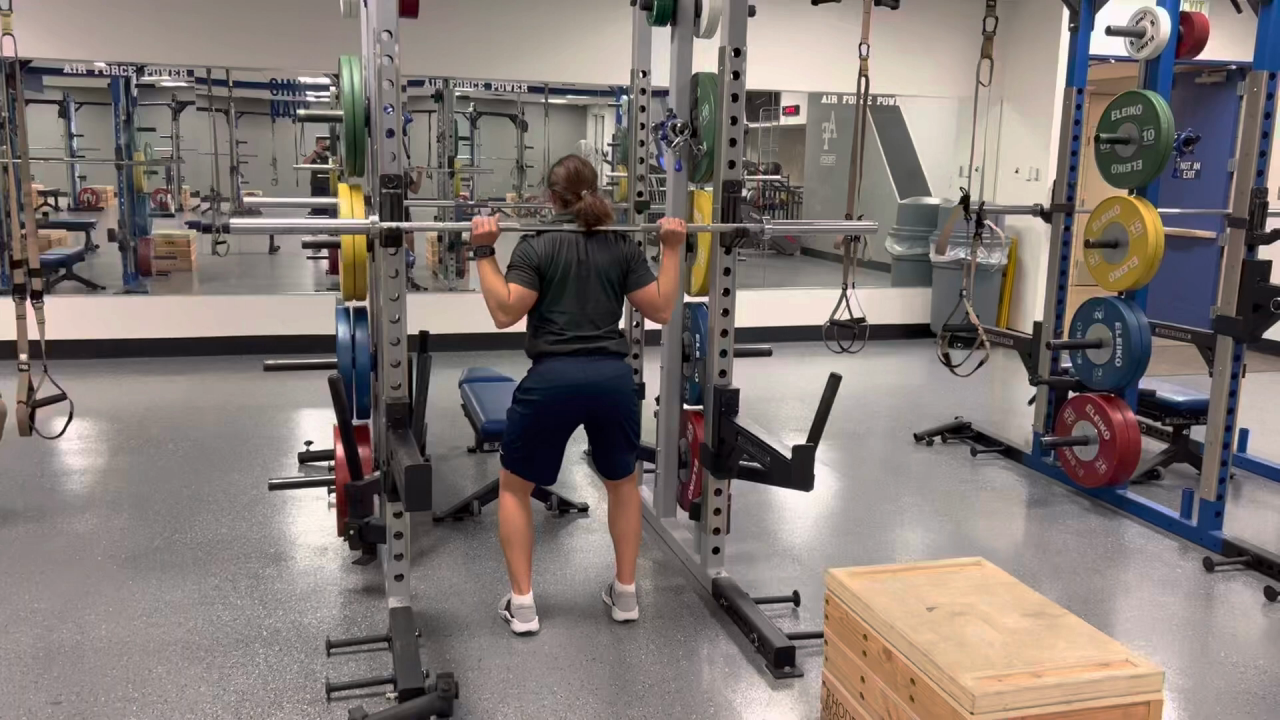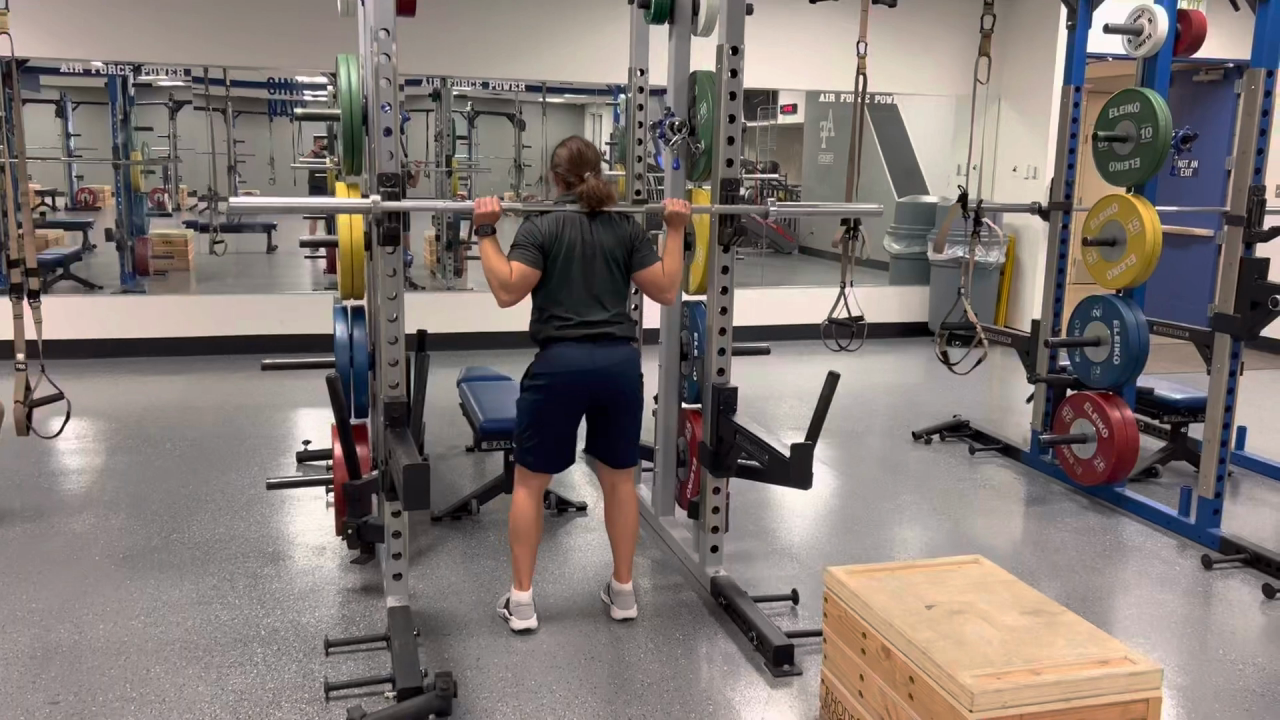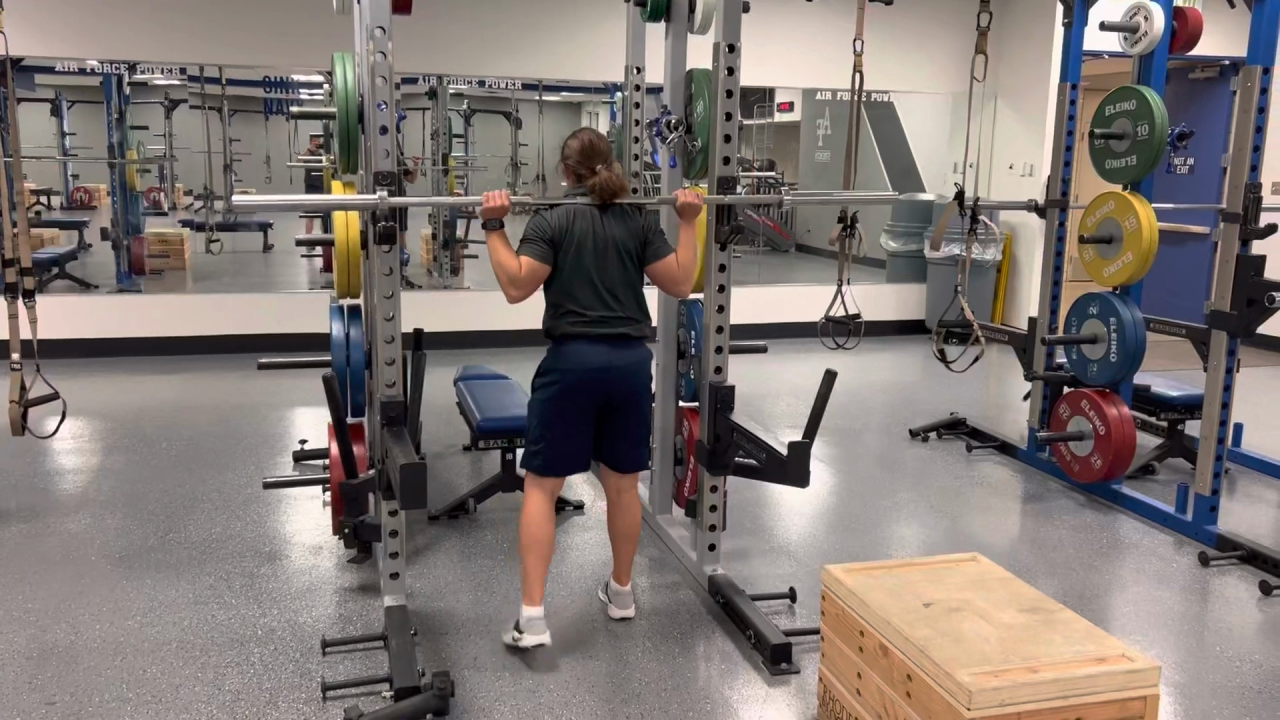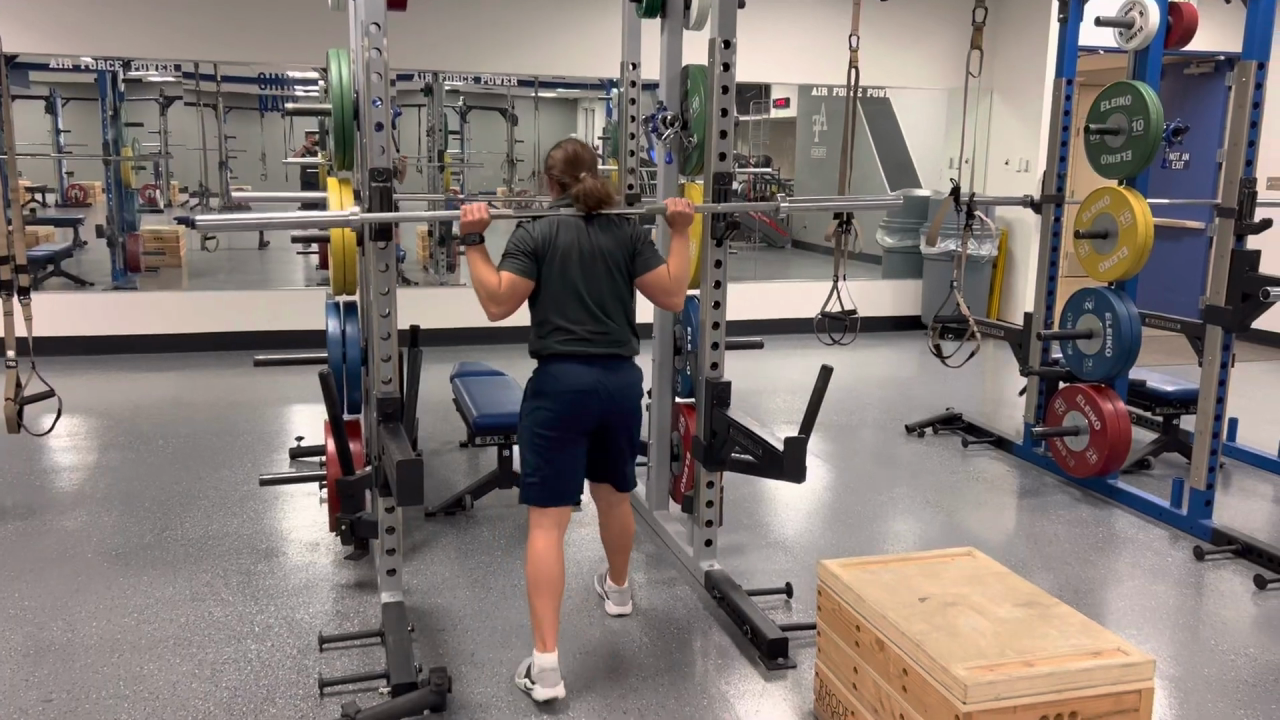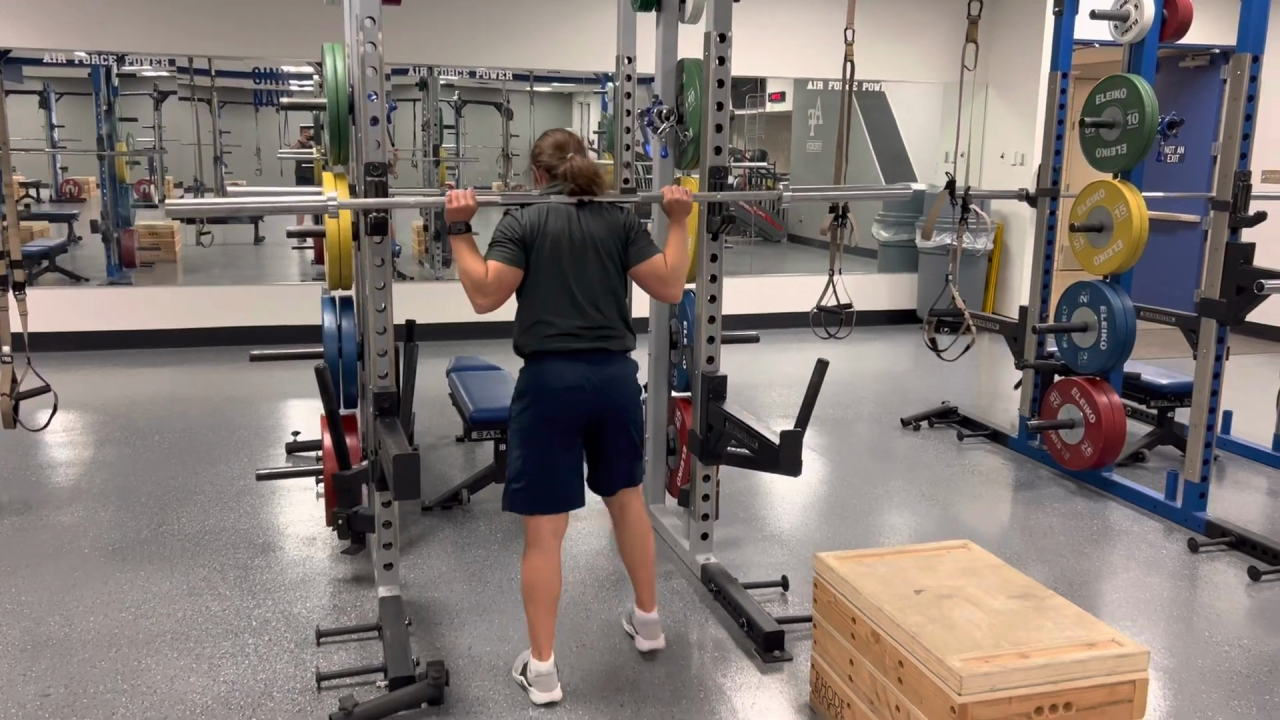
dt=0.3s
person 1, frame 1
left shoulder: (536, 246)
right shoulder: (623, 247)
left elbow: (505, 312)
right elbow: (661, 309)
left wrist: (484, 252)
right wrist: (672, 250)
left hip: (552, 381)
right hip: (613, 379)
left knee: (514, 488)
right knee: (623, 483)
left ankle: (522, 602)
right ankle: (625, 593)
person 1, frame 2
left shoulder: (540, 227)
right shoulder: (627, 227)
left elbow: (507, 290)
right elbow: (667, 290)
left wrist: (485, 231)
right wrist: (676, 231)
left hip: (559, 365)
right hip: (620, 363)
left knee: (531, 483)
right knee: (620, 481)
left ankle: (521, 600)
right ankle: (622, 590)
person 1, frame 3
left shoulder: (551, 220)
right shoulder: (639, 220)
left elbow: (516, 286)
right elbow: (680, 283)
left wrist: (493, 225)
right wrist: (688, 222)
left hip: (571, 362)
right hip: (630, 361)
left knee: (542, 488)
right knee: (622, 485)
left ankle: (531, 615)
right ankle: (621, 590)
person 1, frame 4
left shoulder: (534, 233)
right shoulder: (628, 231)
left elbow: (497, 304)
right elbow: (672, 297)
left wrist: (473, 241)
right wrist: (680, 232)
left hip: (560, 383)
right hip: (621, 380)
left knee: (548, 521)
right knee: (615, 493)
left ankle: (545, 664)
right ankle: (617, 588)
person 1, frame 5
left shoulder: (522, 221)
right shoulder: (620, 220)
left elbow: (484, 294)
right elbow: (670, 288)
left wrist: (459, 229)
right wrist: (678, 222)
left hip: (550, 382)
right hip: (615, 377)
left knee: (544, 530)
right knee: (626, 497)
left ankle: (542, 667)
right ankle: (647, 619)
